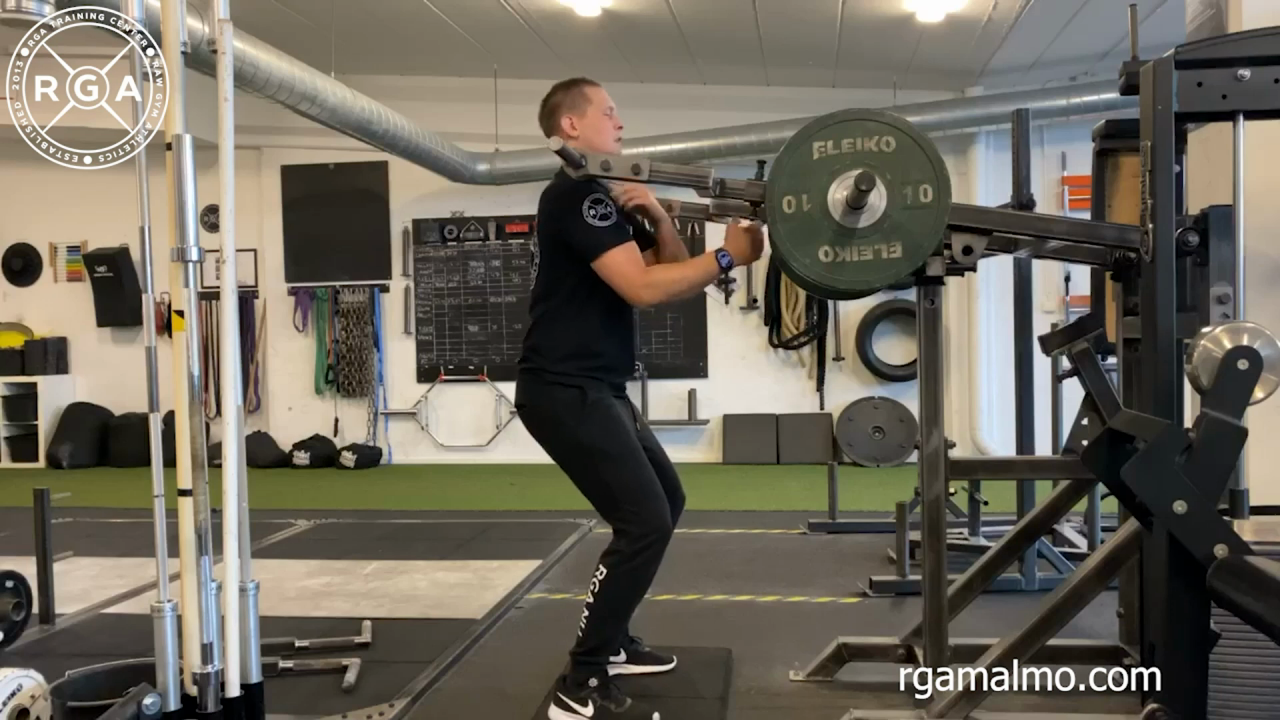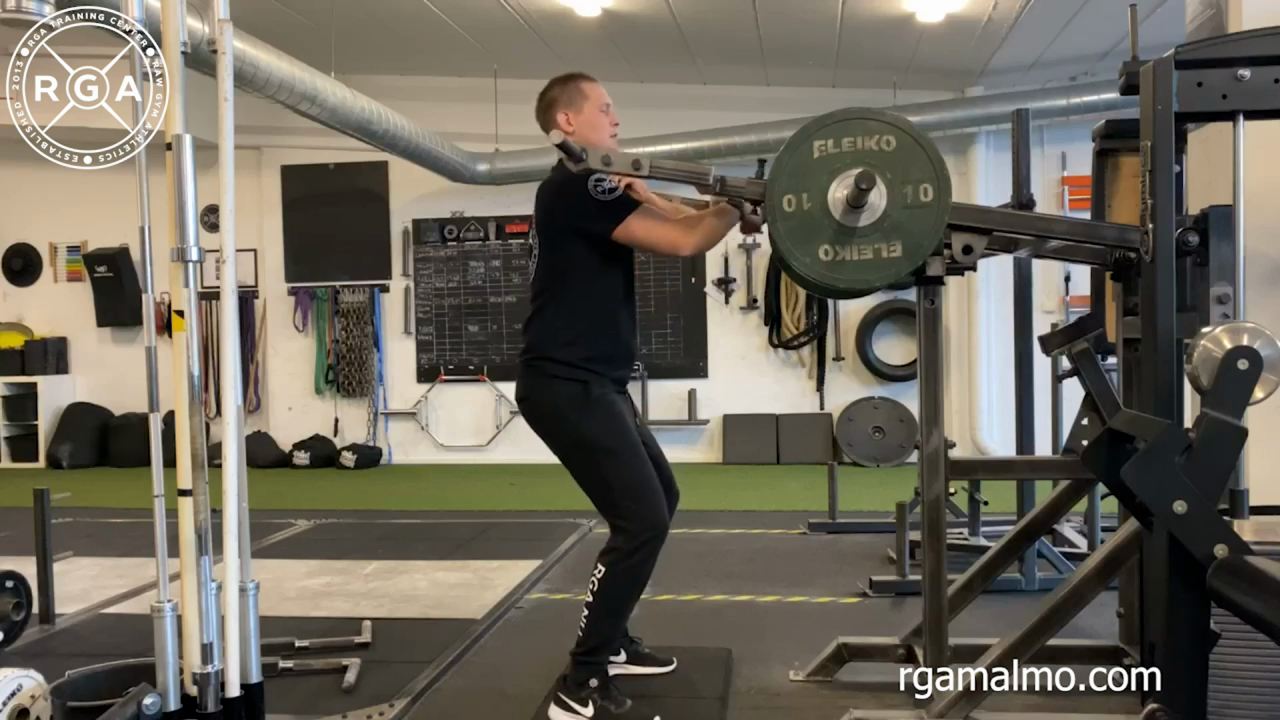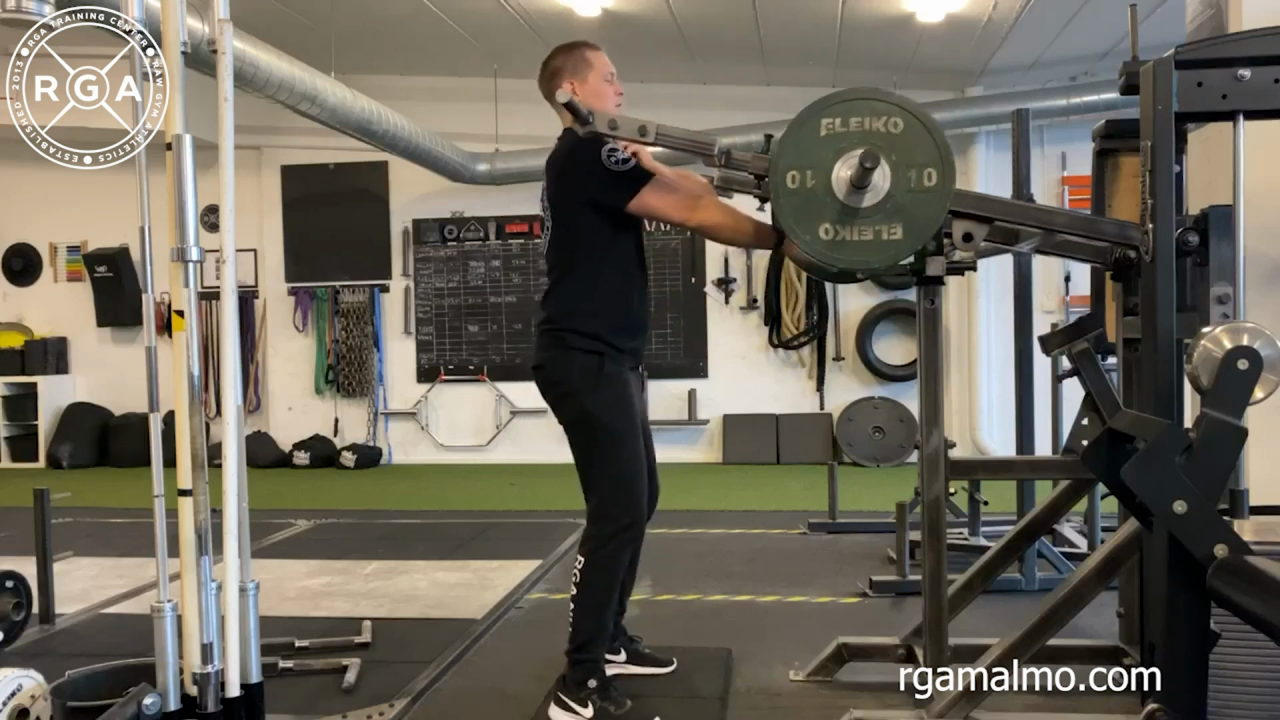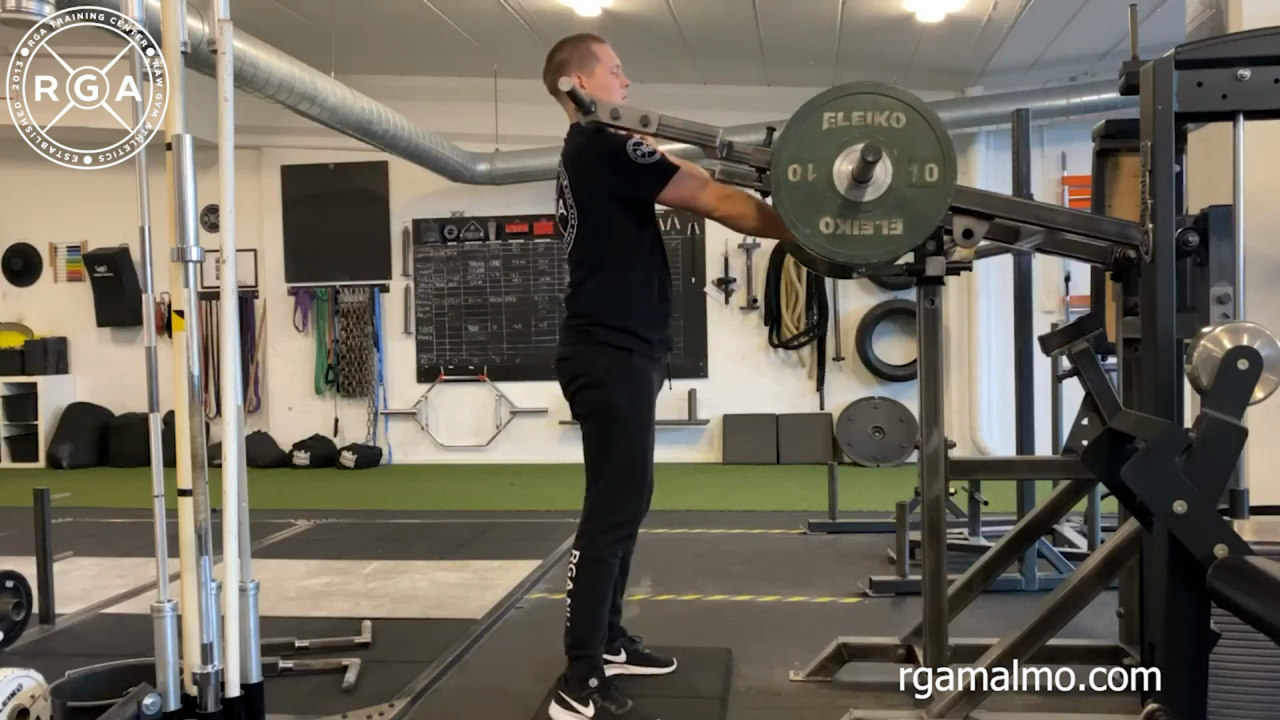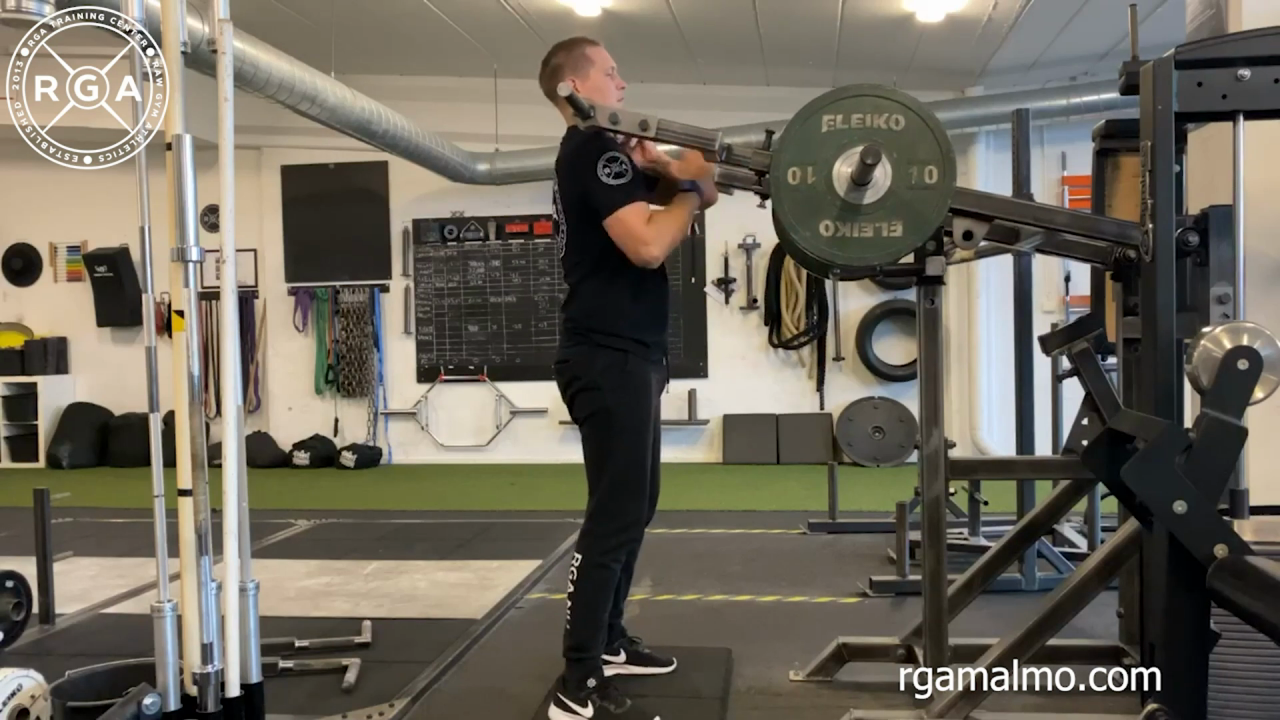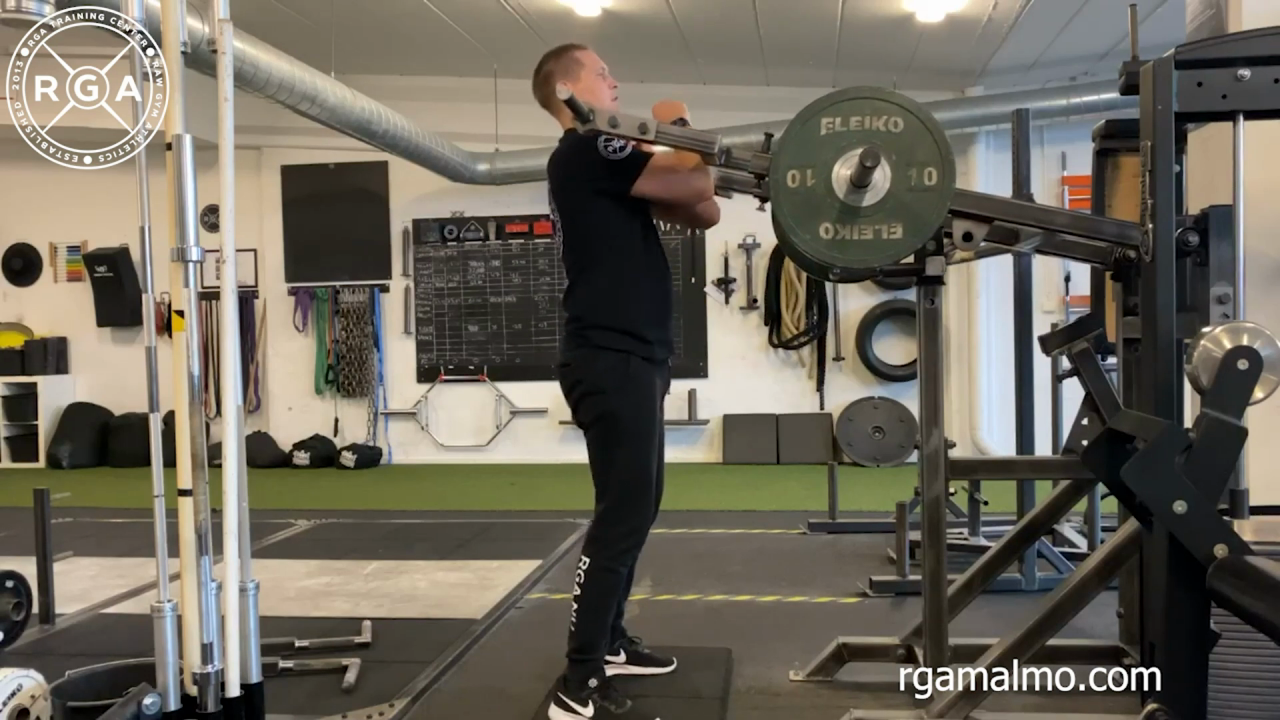
dt=0.5s
person 1, frame 1
left shoulder: (602, 198)
right shoulder: (577, 196)
left elbow: (668, 268)
right elbow: (644, 288)
left wrist: (655, 216)
right wrist: (729, 257)
left hip: (595, 388)
right hip: (566, 392)
left knee: (665, 504)
right knee: (645, 524)
left ankle: (611, 641)
person 1, frame 2
left shoulder: (593, 190)
right shoulder: (575, 187)
left elbow: (680, 223)
right elbow: (682, 241)
left wrist: (645, 198)
right wrist: (735, 210)
left hip: (594, 382)
right hip: (566, 385)
left knee: (658, 501)
right knee: (642, 522)
left ankle: (610, 642)
person 1, frame 3
left shoulder: (591, 159)
right shoulder: (585, 155)
left elbow: (692, 191)
right elbow: (692, 215)
left wrist: (647, 164)
right wrist: (778, 239)
left hip: (603, 356)
right hip: (584, 359)
left knee: (635, 502)
right knee: (618, 513)
left ankle: (608, 641)
person 1, frame 4
left shoulder: (594, 152)
right shoulder: (603, 148)
left elbow: (693, 181)
right elbow: (717, 202)
left wrist: (653, 151)
left hip: (615, 352)
right hip: (611, 355)
left knee: (623, 505)
right knee: (612, 512)
left ankle: (607, 643)
person 1, frame 5
left shoulder: (607, 152)
right shoulder: (593, 154)
left elbow: (706, 195)
right elbow: (650, 246)
left wrist: (661, 167)
right wrist: (683, 183)
left hip: (626, 357)
right hip: (608, 360)
left knee: (633, 508)
right knee: (614, 515)
left ankle: (607, 642)
person 1, frame 6
left shoulder: (605, 162)
right shoulder: (586, 153)
left elbow: (704, 212)
right elbow: (698, 187)
left wrist: (665, 149)
left hip: (629, 357)
right hip: (611, 360)
left knee: (634, 510)
right knee: (623, 516)
left ankle: (608, 642)
